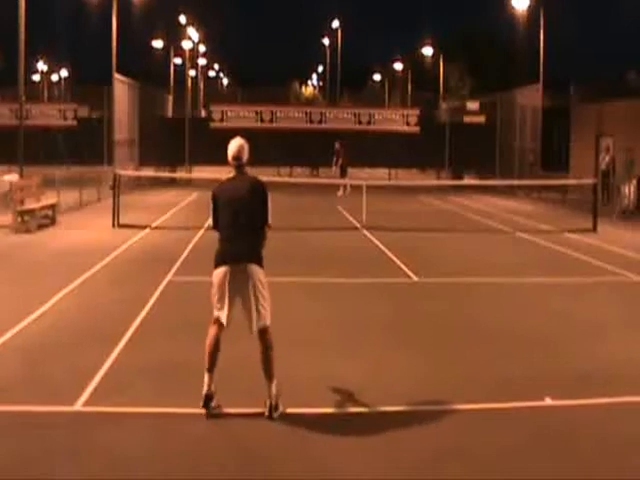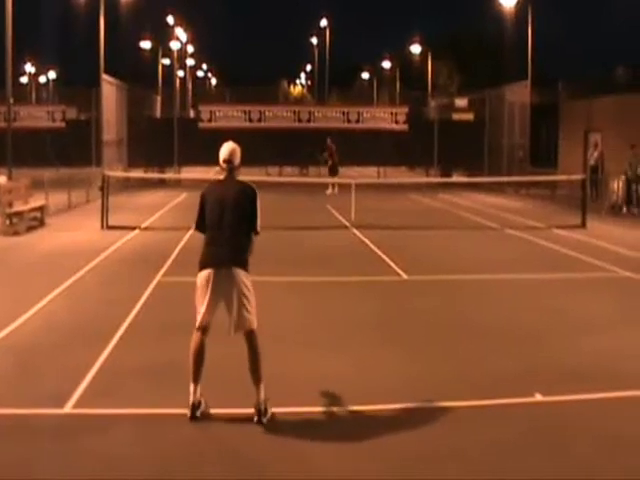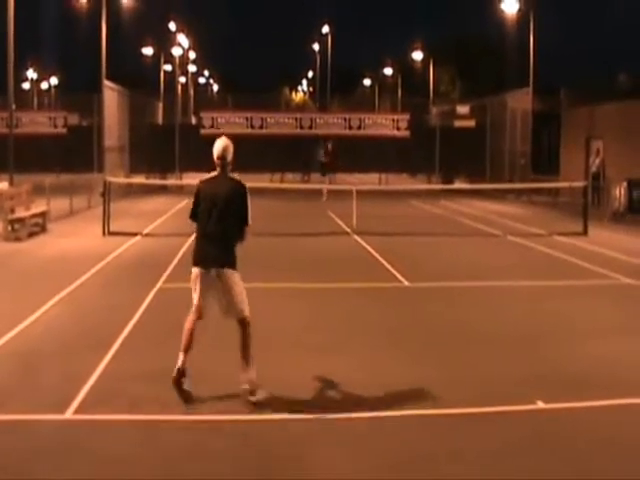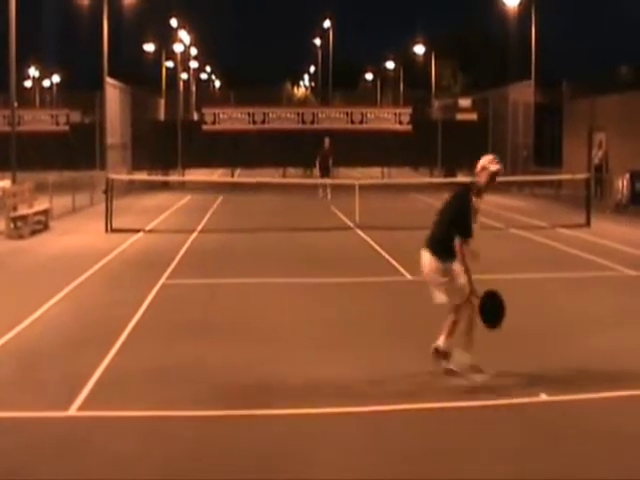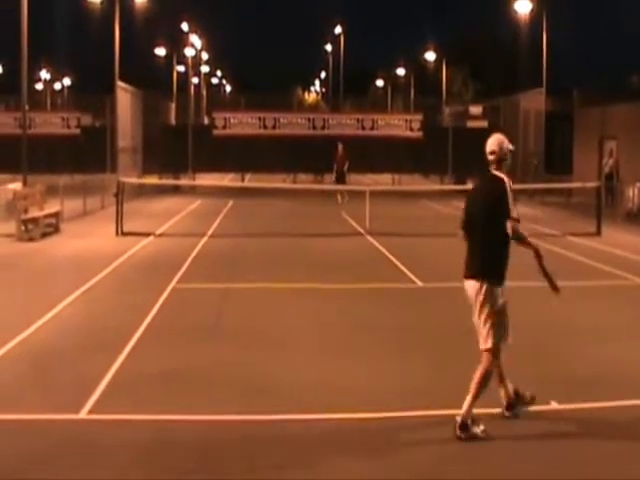
dt=1s
person 1, frame 1
left shoulder: (219, 190)
right shoulder: (258, 186)
left elbow: (219, 228)
right elbow: (264, 230)
left hip: (223, 262)
right hip: (251, 263)
left knee: (217, 323)
right knee: (264, 330)
left ankle: (208, 387)
right ankle: (272, 398)
person 1, frame 2
left shoulder: (208, 191)
right shoulder: (248, 192)
left elbow: (202, 229)
right elbow: (251, 236)
left hip: (208, 265)
right hip: (236, 267)
left knee: (201, 330)
right knee: (250, 333)
left ankle: (195, 398)
right ankle: (260, 402)
person 1, frame 3
left shoulder: (202, 186)
right shoulder: (238, 188)
left elbow: (197, 223)
right elbow: (242, 234)
left hip: (200, 260)
right hip: (225, 262)
left knee: (195, 313)
right knee: (243, 320)
left ankle: (181, 368)
right ankle: (249, 383)
person 1, frame 4
left shoulder: (466, 192)
right shoulder: (469, 201)
right elbow: (460, 244)
right wrist: (469, 281)
left hip: (434, 254)
right hip: (439, 258)
left knee: (461, 304)
right knee: (468, 303)
left ankle: (441, 347)
right ankle: (472, 365)
person 1, frame 5
left shoulder: (478, 184)
right shoulder: (501, 182)
right elbow: (511, 227)
right wrist: (532, 247)
left hip: (474, 274)
right hip: (486, 278)
left knee: (496, 341)
right knee: (490, 352)
left ankle: (509, 396)
right ankle: (465, 417)
